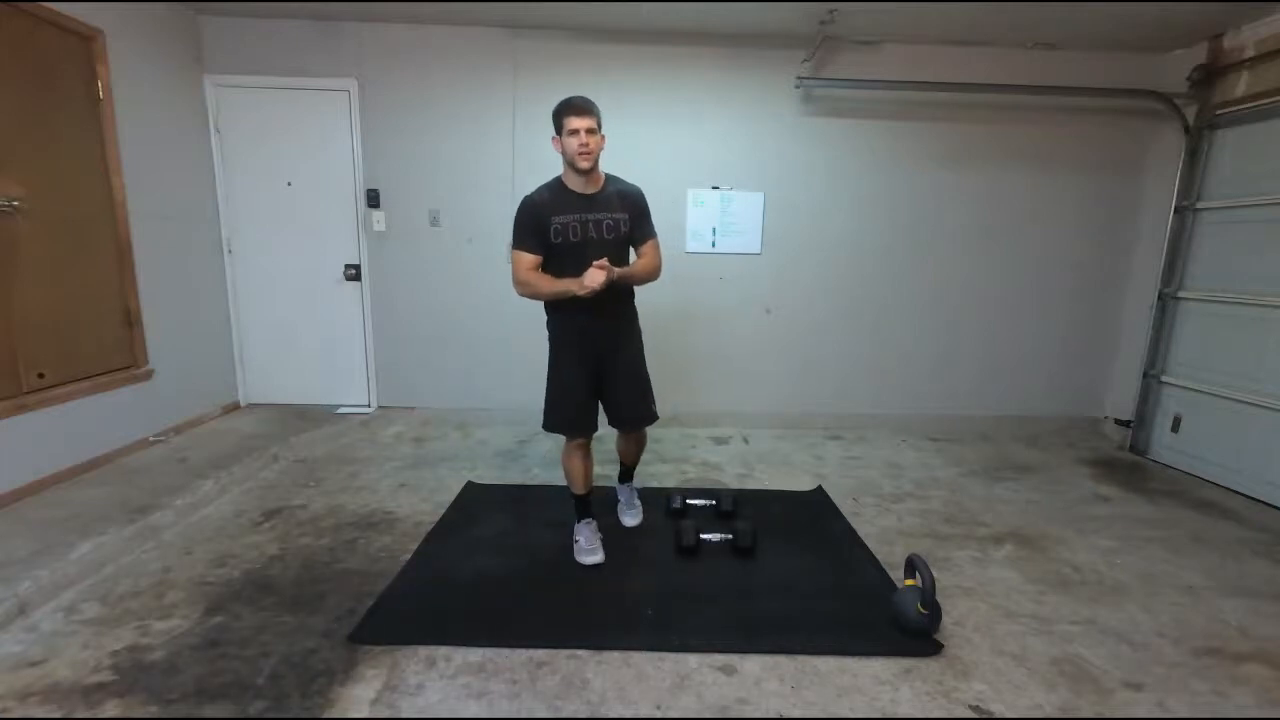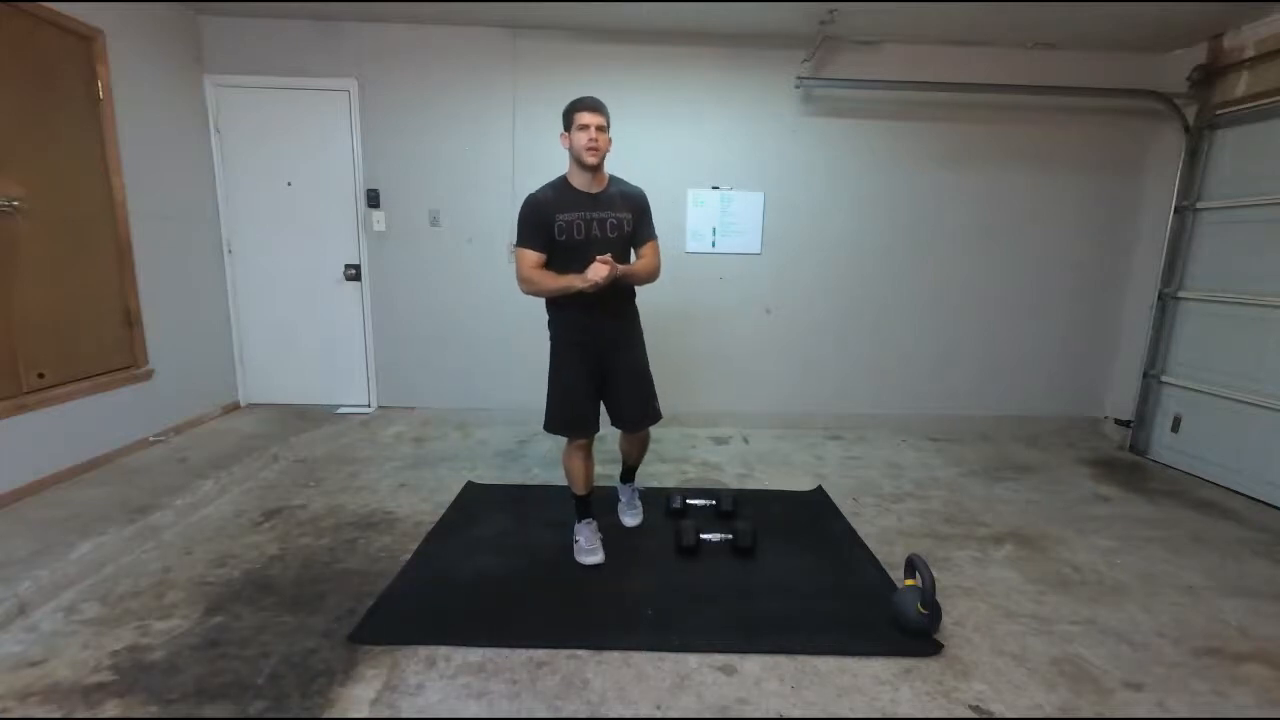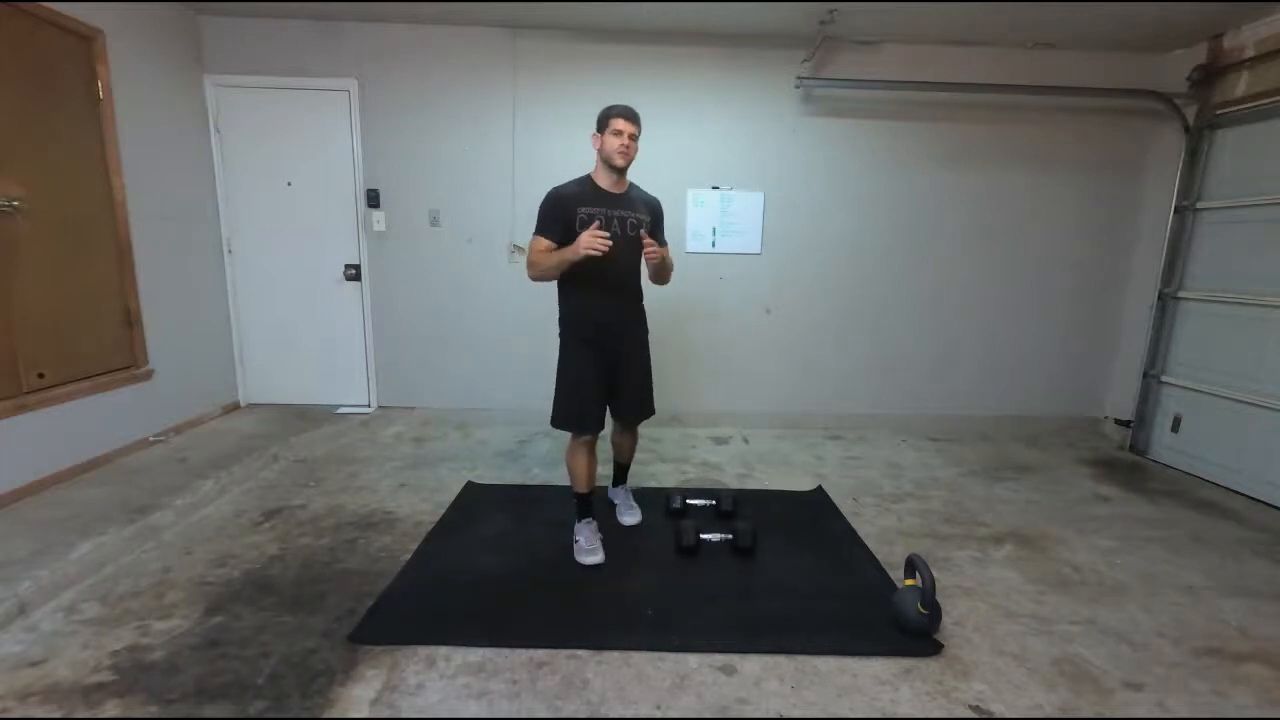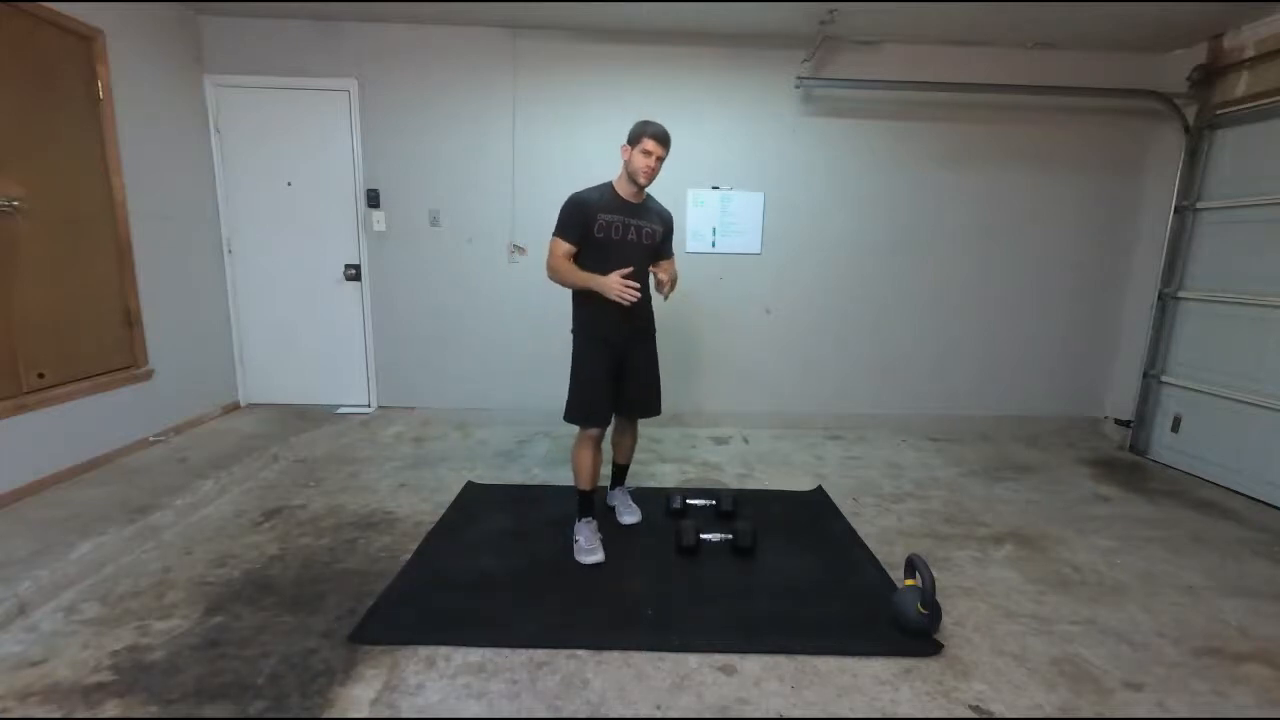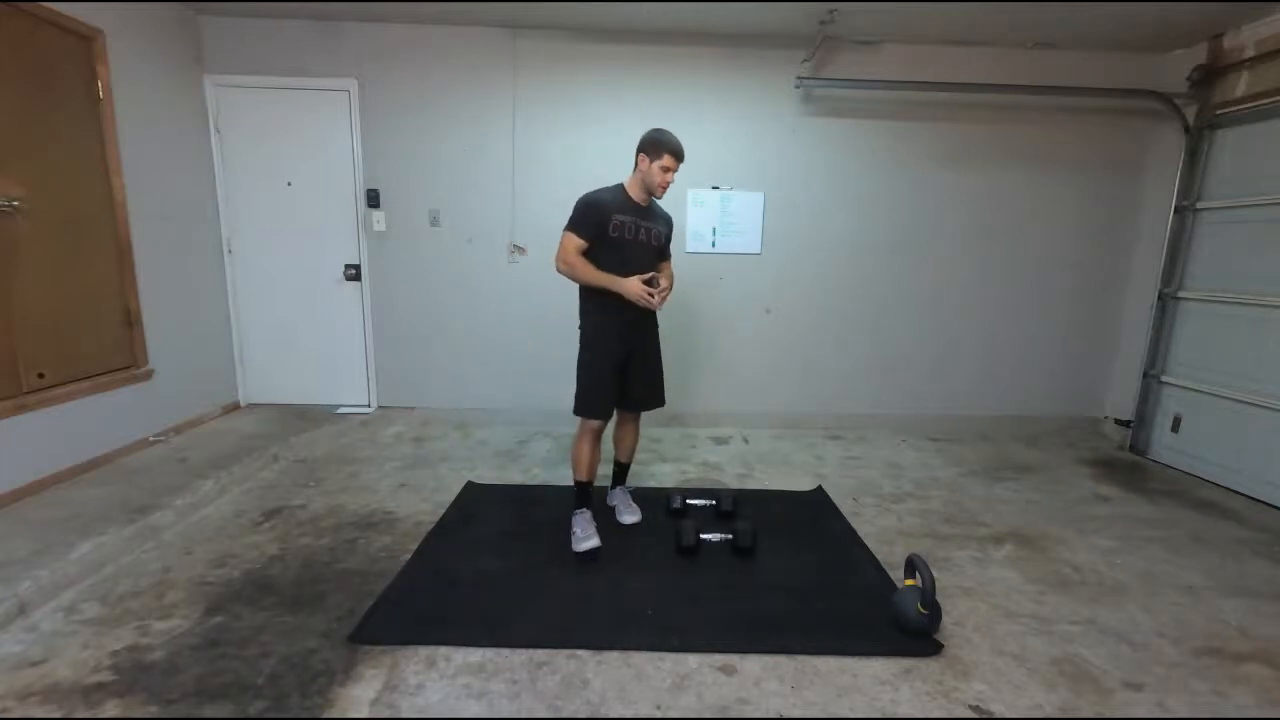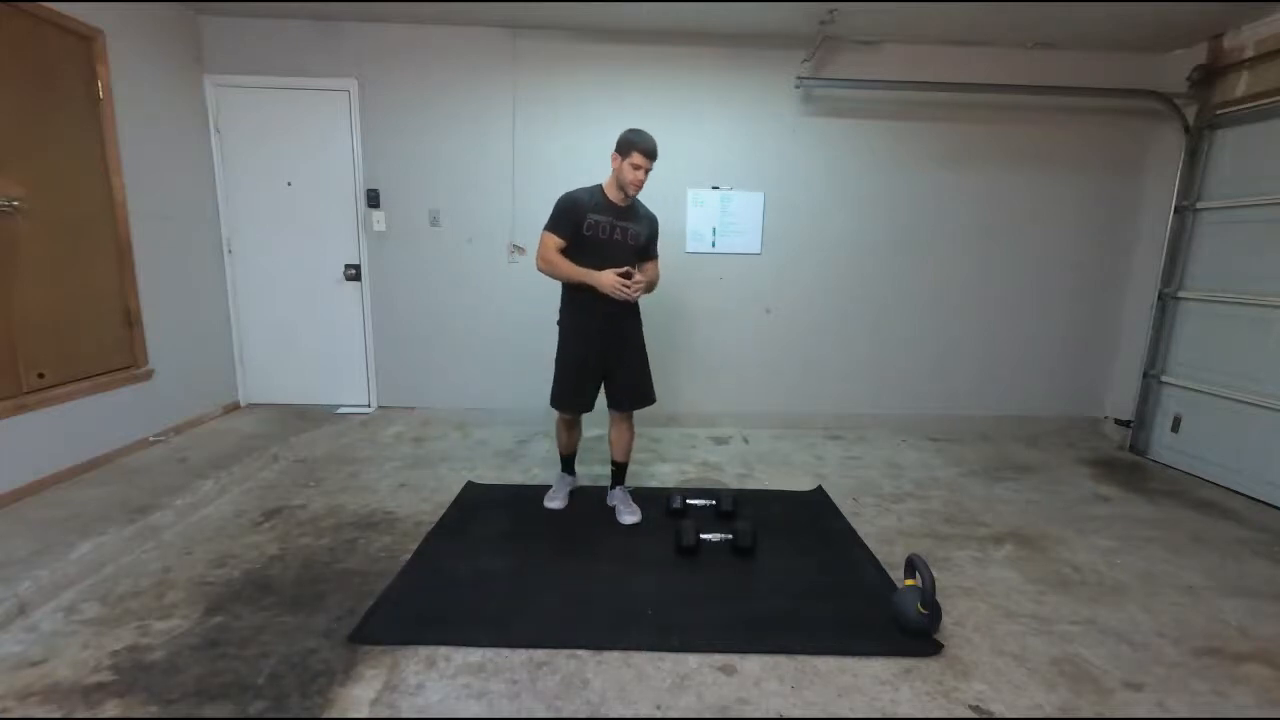
dt=0.5s
person 1, frame 1
left shoulder: (629, 196)
right shoulder: (537, 206)
left elbow: (652, 265)
right elbow: (523, 280)
left wrist: (613, 274)
right wrist: (577, 284)
left hip: (622, 335)
right hip: (570, 340)
left knee: (635, 426)
right knee: (577, 436)
left ankle: (626, 485)
right ankle: (584, 521)
person 1, frame 2
left shoulder: (632, 198)
right shoulder: (542, 203)
left elbow: (652, 266)
right elbow: (528, 278)
left wrist: (617, 271)
right wrist: (581, 279)
left hip: (624, 335)
right hip: (572, 341)
left knee: (638, 427)
right knee: (579, 437)
left ankle: (627, 487)
right ankle: (585, 522)
person 1, frame 3
left shoulder: (648, 205)
right shoulder: (564, 198)
left elbow: (659, 277)
right elbow: (535, 268)
left wrist: (660, 259)
right wrist: (574, 250)
left hip: (631, 334)
right hip: (582, 337)
left knee: (628, 421)
right knee: (583, 432)
left ankle: (620, 487)
right ankle: (584, 520)
person 1, frame 4
left shoulder: (660, 217)
right shoulder: (585, 204)
left elbow: (666, 268)
right elbow: (555, 265)
left wrist: (666, 280)
right wrist: (599, 282)
left hip: (639, 334)
right hip: (594, 335)
left knee: (629, 418)
right knee: (591, 428)
left ankle: (618, 489)
right ankle: (585, 519)
person 1, frame 5
left shoulder: (662, 220)
right shoulder: (597, 204)
right elbow: (565, 260)
left wrist: (665, 285)
right wrist: (621, 284)
left hip: (642, 330)
right hip: (601, 329)
left knee: (631, 412)
right knee: (593, 420)
left ankle: (618, 488)
right ankle: (583, 510)
person 1, frame 6
left shoulder: (646, 219)
right shoulder: (575, 204)
left elbow: (650, 271)
right elbow: (545, 258)
left wrist: (644, 282)
right wrist: (596, 277)
left hip: (625, 329)
right hip: (579, 328)
left knee: (623, 411)
right knee: (568, 412)
left ankle: (618, 488)
right ankle: (567, 475)
